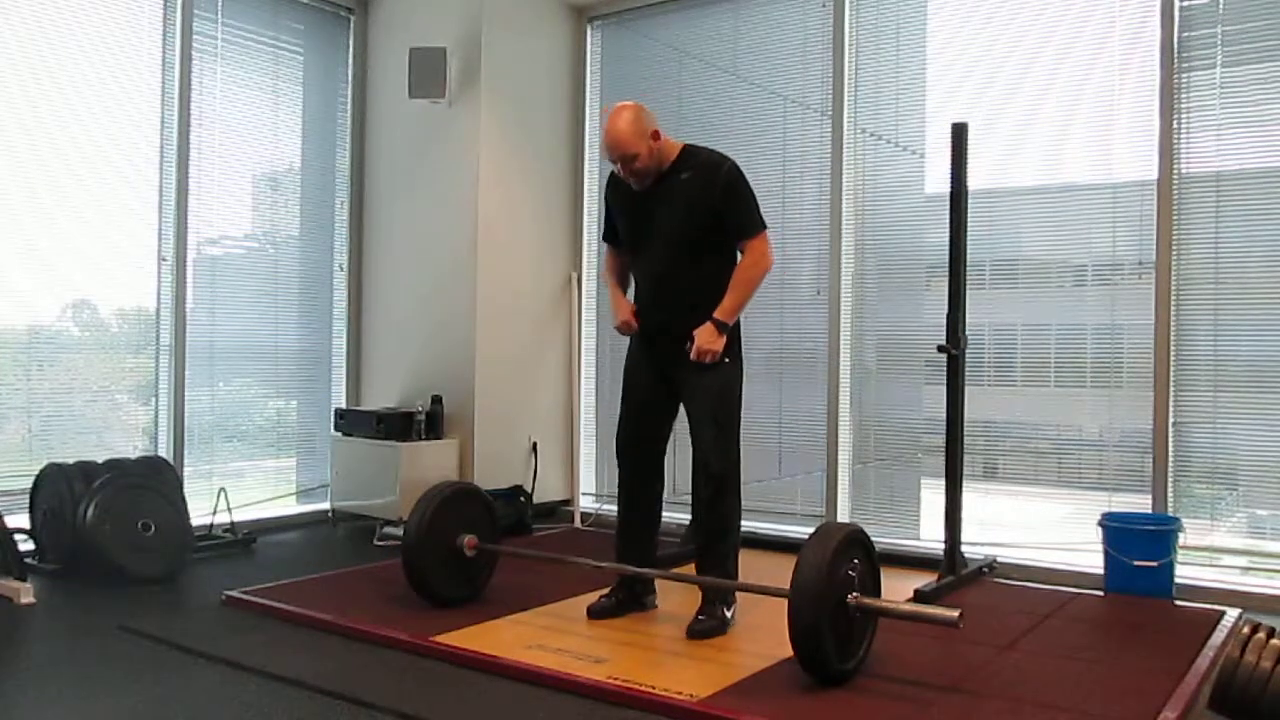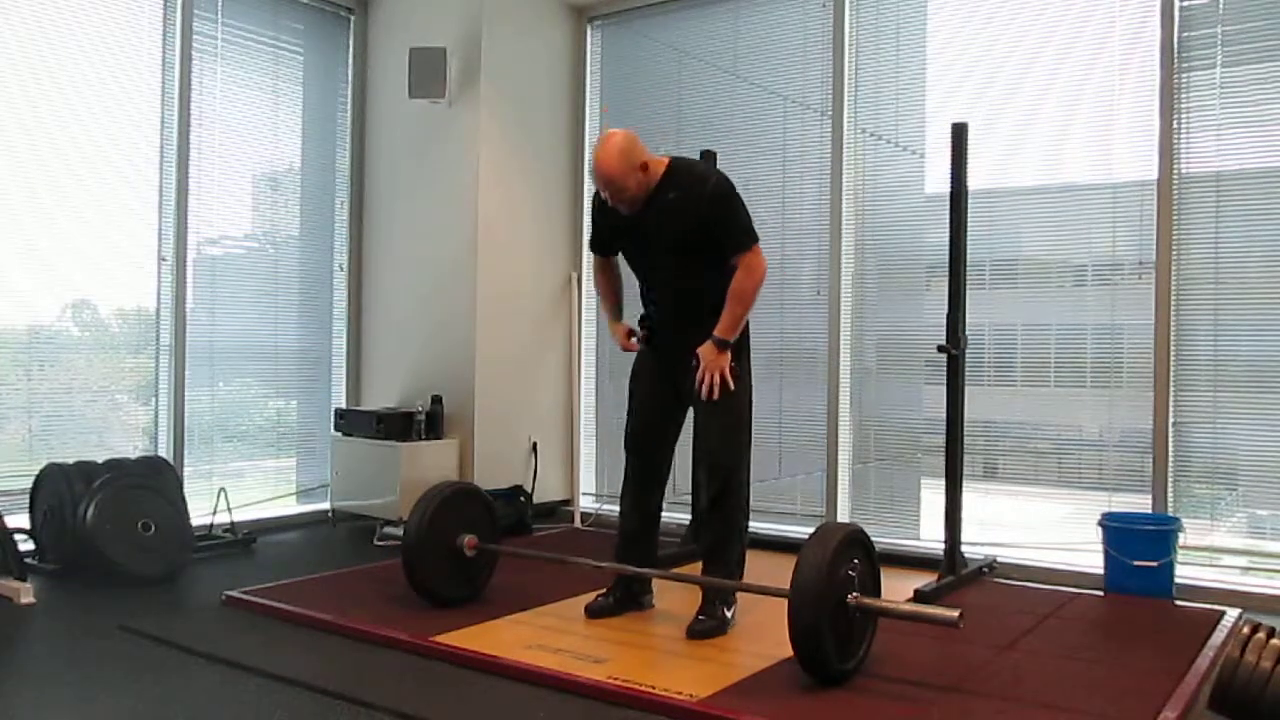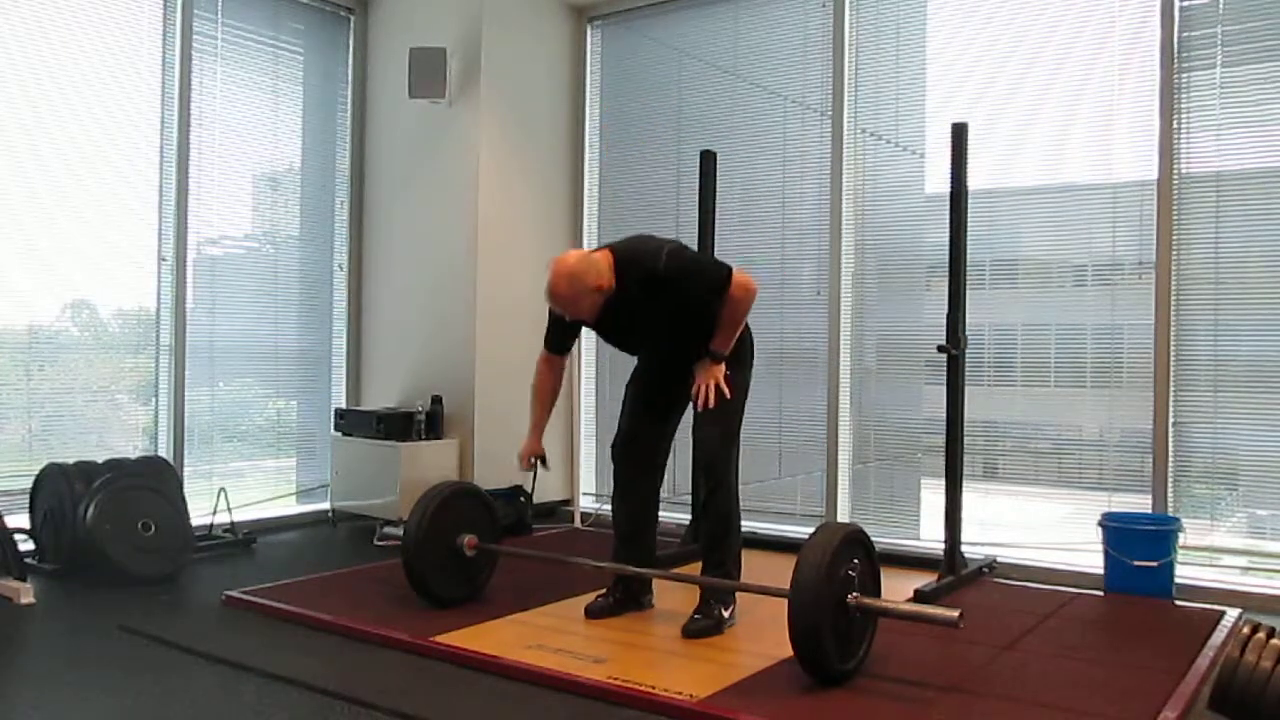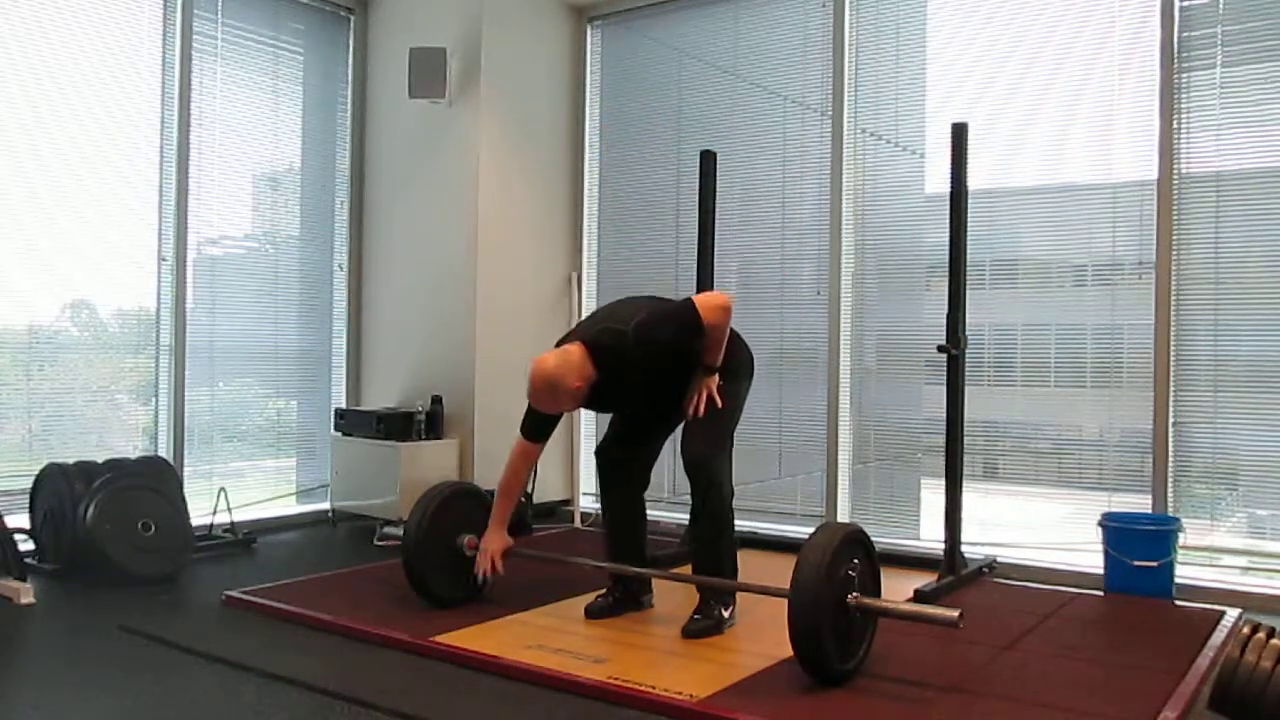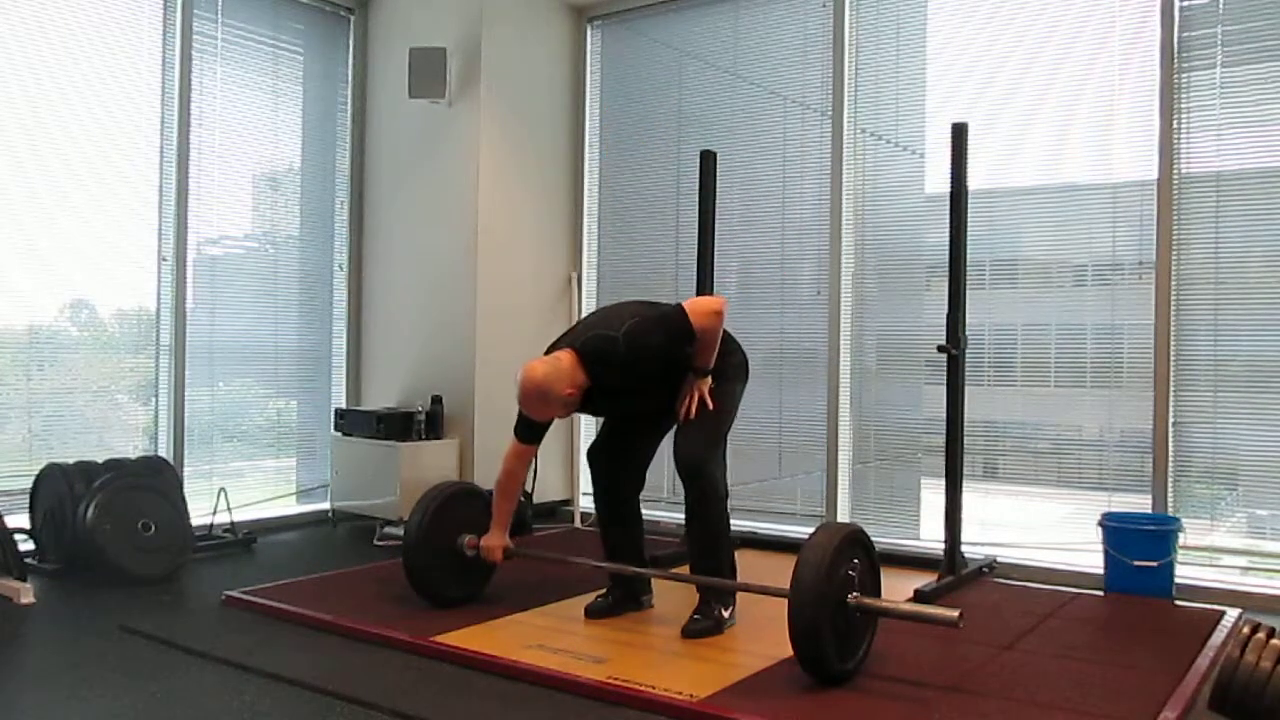
dt=0.4s
person 1, frame 1
left shoulder: (715, 174)
right shoulder: (619, 186)
left elbow: (758, 253)
left wrist: (719, 323)
right wrist: (618, 298)
left hip: (707, 344)
right hip: (648, 344)
left knee: (714, 466)
right knee: (635, 460)
left ankle: (719, 594)
right ankle: (634, 582)
person 1, frame 2
left shoulder: (706, 188)
right shoulder: (608, 201)
left elbow: (751, 265)
right elbow: (604, 261)
left wrist: (721, 342)
right wrist: (614, 320)
left hip: (714, 348)
right hip: (658, 345)
left knee: (721, 467)
right knee: (642, 458)
left ankle: (719, 596)
right ankle: (632, 582)
person 1, frame 3
left shoulder: (662, 264)
right shoulder: (570, 293)
left elbow: (743, 288)
right elbow: (550, 363)
left wrist: (714, 358)
right wrist: (534, 436)
left hip: (718, 355)
right hip: (658, 360)
left knee: (713, 458)
right knee: (630, 453)
left ankle: (719, 596)
right ankle: (631, 583)
person 1, frame 4
left shoulder: (636, 341)
right shoulder: (556, 374)
left elbow: (719, 305)
right elbow: (524, 454)
left wrist: (708, 372)
right wrist: (497, 529)
left hip: (720, 366)
left knee: (702, 459)
right knee: (615, 459)
left ankle: (718, 598)
right ankle: (630, 585)
person 1, frame 5
left shoulder: (626, 346)
right shoulder: (547, 381)
left elbow: (712, 308)
right elbow: (518, 457)
left wrist: (700, 375)
right wrist: (498, 530)
left hip: (713, 369)
right hip: (653, 381)
left knee: (696, 461)
right knee: (607, 460)
left ankle: (717, 598)
right ankle: (629, 585)
